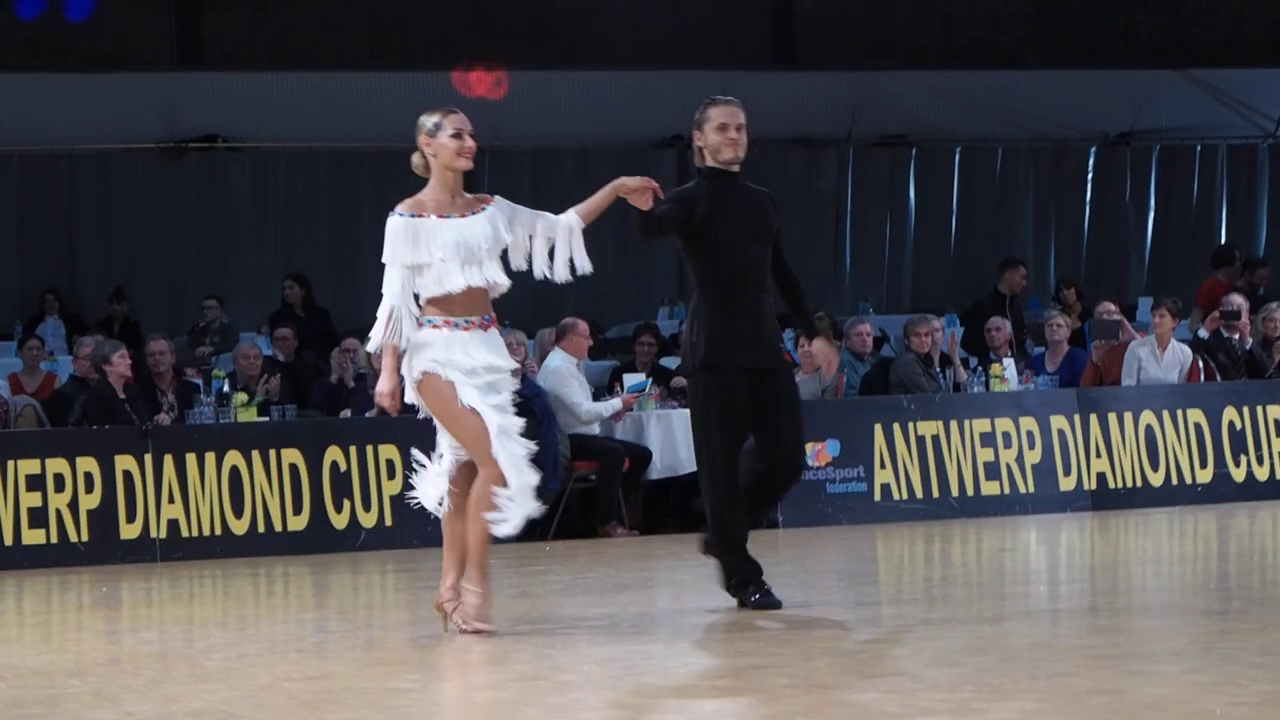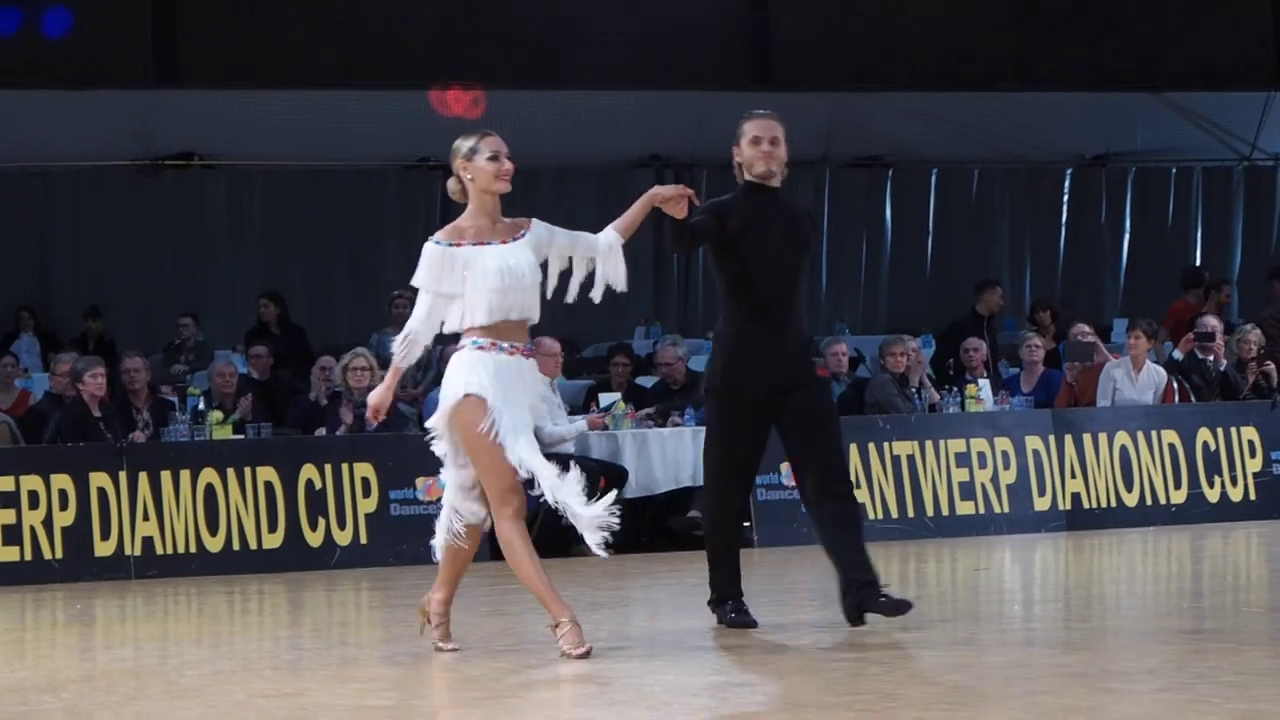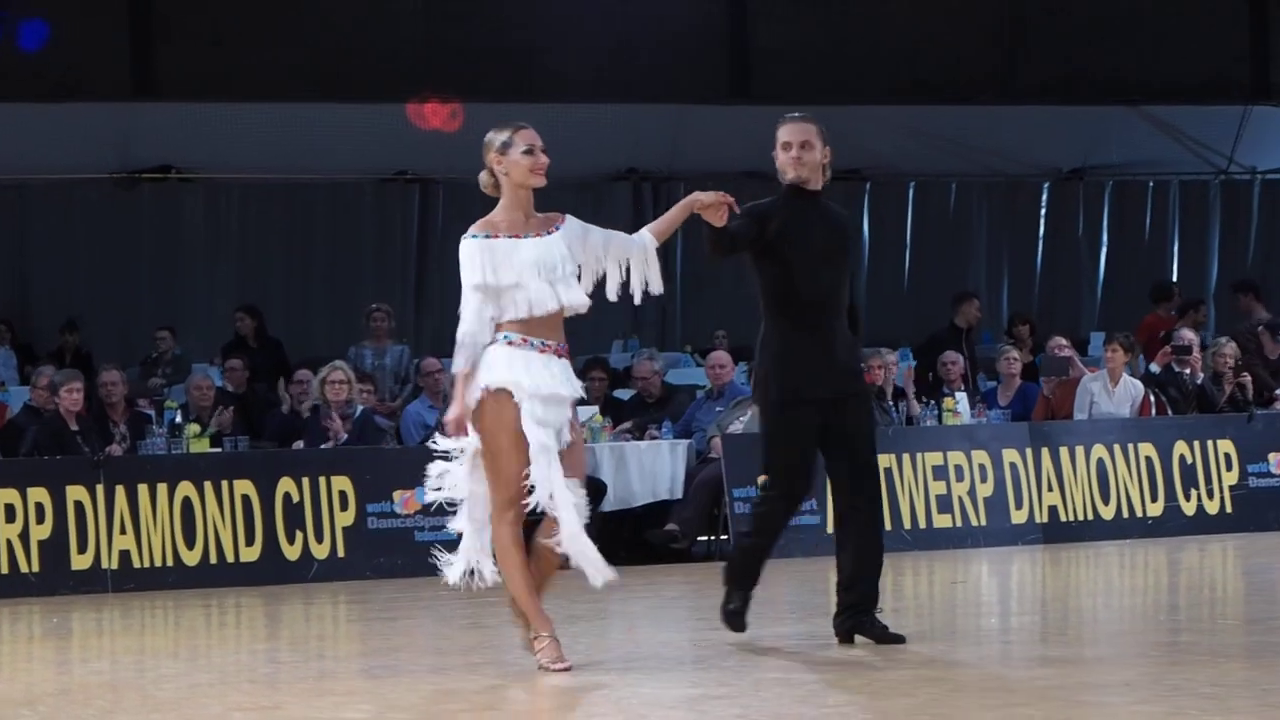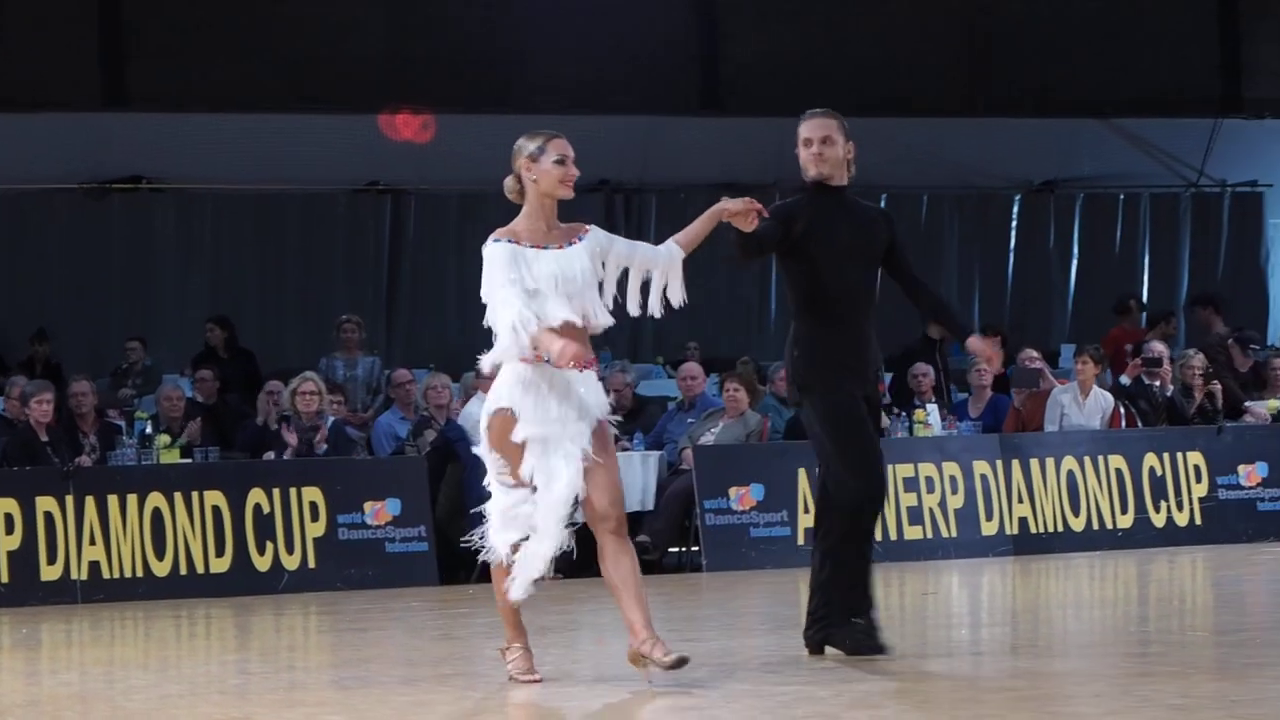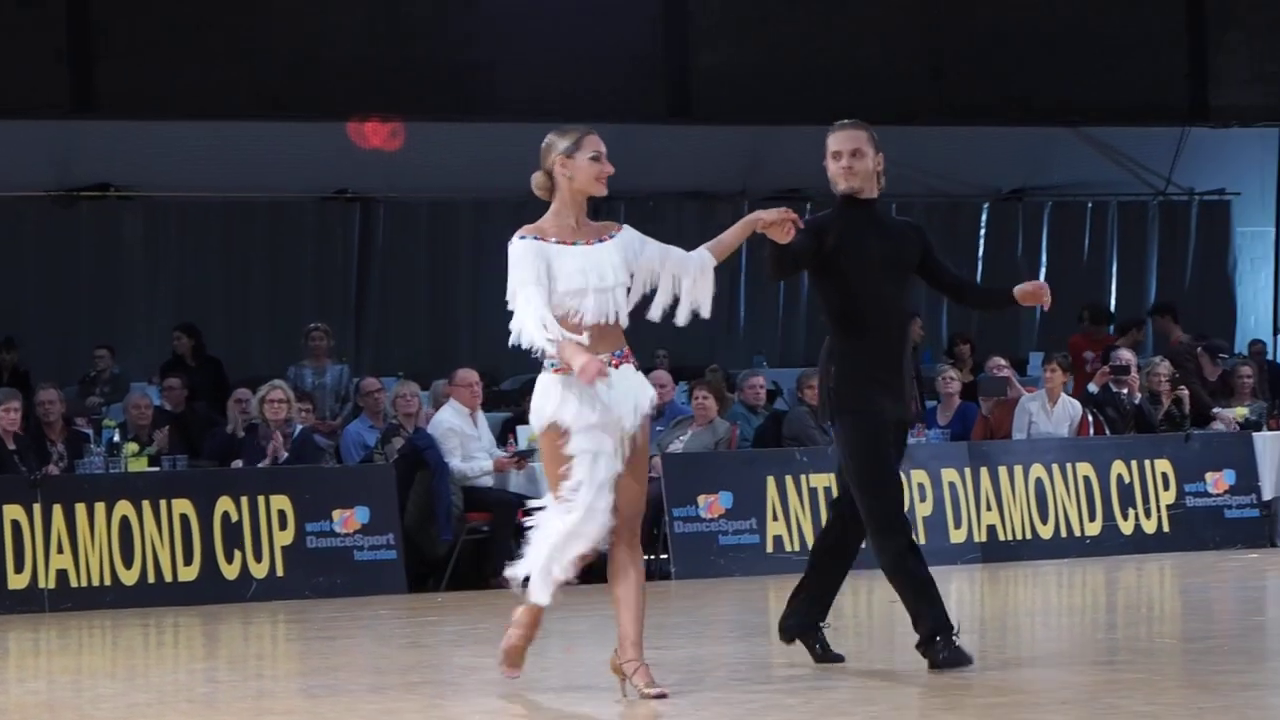
dt=0.2s
person 1, frame 1
left shoulder: (489, 210)
right shoulder: (408, 216)
left elbow: (559, 228)
right elbow: (395, 297)
left wrist: (615, 187)
right wrist: (389, 370)
left hip: (485, 347)
right hip: (436, 354)
left knee: (465, 471)
right knee: (495, 463)
left ankle: (452, 591)
right ankle: (470, 582)
person 1, frame 2
left shoulder: (528, 232)
right shoulder: (446, 244)
left elbow: (600, 246)
right elbow: (422, 318)
left wrist: (650, 198)
right wrist: (389, 383)
left hip: (519, 376)
right hip: (477, 375)
left knee: (478, 503)
right knee: (508, 502)
left ankle: (438, 602)
right ankle: (561, 617)
person 1, frame 3
left shoulder: (562, 228)
right shoulder: (482, 238)
left elbow: (634, 248)
right elbow: (475, 319)
left wrist: (690, 203)
right wrist: (460, 394)
left hip: (555, 374)
right hip: (508, 372)
left knee: (566, 504)
right knee: (509, 507)
left ankle: (524, 596)
right ankle: (539, 628)
person 1, frame 4
left shoulder: (585, 239)
right shoulder: (503, 245)
left elbow: (658, 260)
right elbow: (512, 315)
left wrist: (717, 211)
right wrist: (547, 340)
left hip: (582, 389)
right hip: (528, 389)
left knee: (610, 517)
right knee: (515, 522)
left ankle: (643, 637)
right ankle: (515, 640)
person 1, frame 5
left shoulder: (616, 238)
right shoulder: (529, 242)
left elbow: (689, 266)
right elbow: (532, 316)
left wrist: (753, 222)
right wrist: (574, 351)
left hip: (623, 388)
right hip: (567, 392)
left knee: (626, 527)
right knee: (573, 527)
left ankle: (630, 655)
right ankle: (525, 617)
person 2, frame 1
left shoulder: (762, 202)
right shoulder: (693, 197)
left elbow: (782, 273)
right elbow: (659, 226)
left wrist: (813, 333)
right wrist: (645, 207)
left hip: (764, 345)
right hip: (715, 347)
left knee: (787, 459)
right knee: (721, 465)
left ankle: (722, 539)
right ankle: (742, 576)
person 2, frame 2
left shoulder: (801, 219)
right shoulder: (726, 212)
right elbow: (684, 238)
right wrist: (677, 216)
left hip: (799, 364)
right hip: (740, 364)
left knee: (827, 478)
right knee: (728, 486)
left ankle: (860, 591)
right ankle: (726, 595)
person 2, frame 3
left shoulder: (842, 224)
right shoulder: (765, 215)
right elbow: (726, 244)
left wrist: (855, 361)
right wrist: (717, 223)
left hip: (843, 370)
right hip: (786, 372)
left knee: (859, 492)
right knee: (786, 490)
left ankle: (857, 610)
right ankle: (739, 585)
person 2, frame 4
left shoulder: (875, 220)
right shoulder: (792, 215)
left elbow: (916, 289)
right elbow: (755, 248)
left wrist: (967, 335)
right wrist: (748, 230)
left hip: (864, 369)
right hip: (818, 369)
left knee: (839, 495)
right knee: (859, 484)
left ankle: (825, 622)
right ankle: (843, 607)
person 2, frame 5
left shoulder: (906, 232)
right shoulder: (821, 228)
left elbow: (954, 288)
right elbow: (784, 268)
left wrist: (1012, 295)
right wrist: (780, 243)
left hip: (897, 385)
right hip: (851, 383)
left knee: (852, 513)
right knee: (884, 512)
left ankle: (802, 618)
right ankle: (934, 631)
